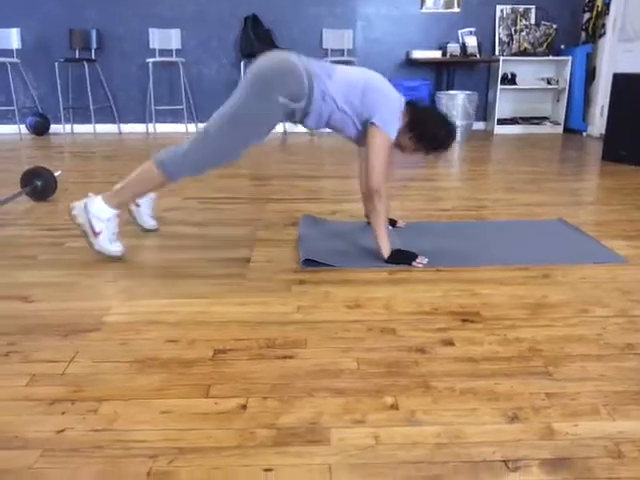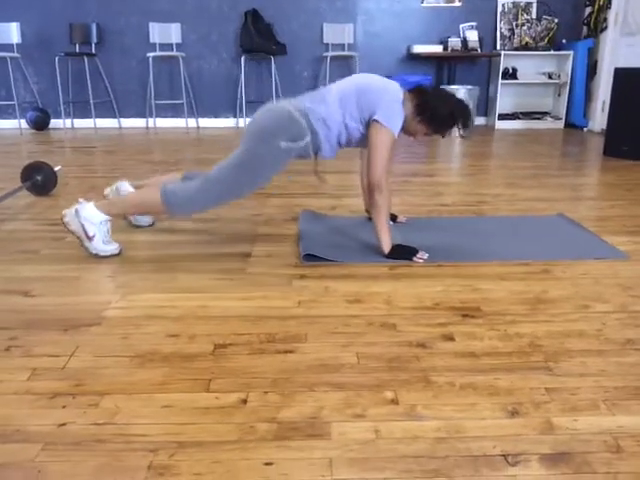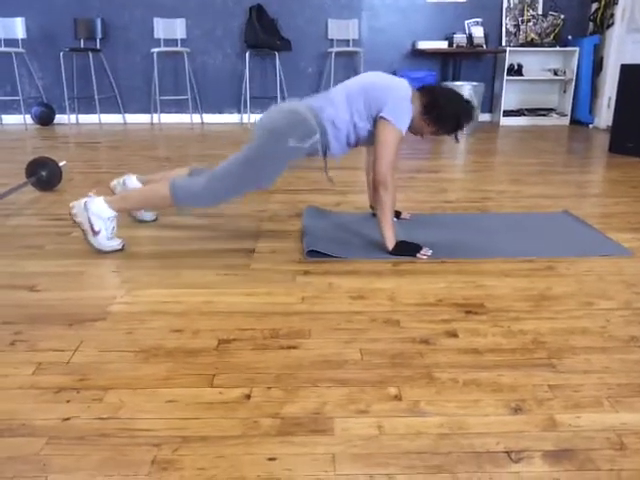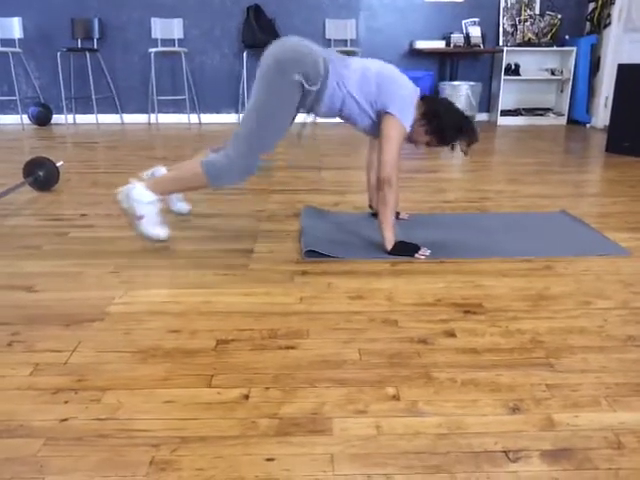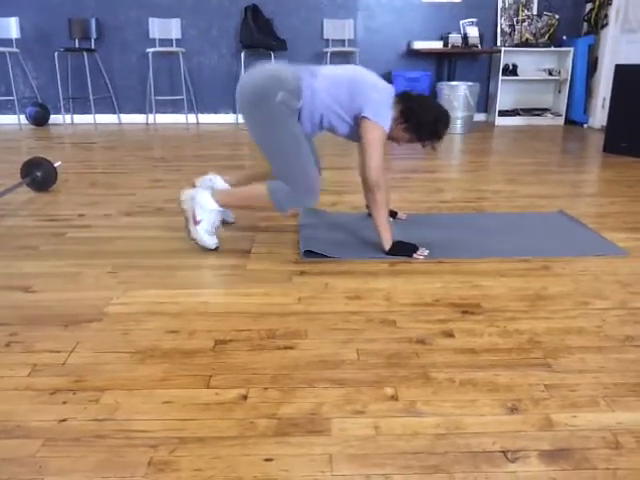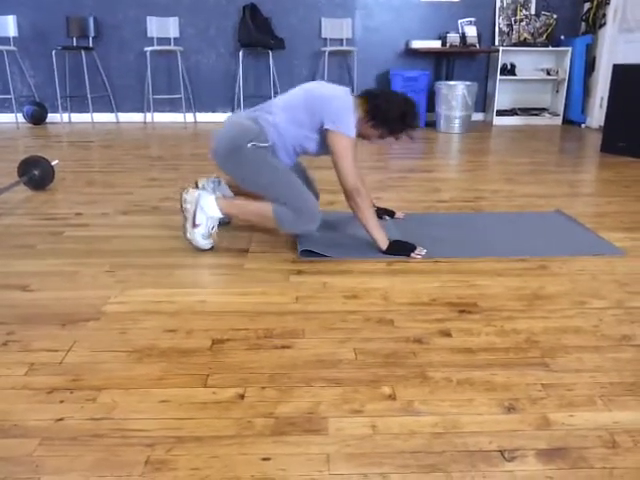
dt=0.2s
person 1, frame 1
left shoulder: (381, 109)
right shoulder: (389, 115)
left elbow: (370, 181)
right elbow: (375, 187)
left wrist: (377, 216)
right wrist: (388, 250)
left hip: (282, 76)
right hip: (281, 82)
left knee: (216, 150)
right knee: (203, 153)
left ankle: (140, 193)
right ankle: (102, 208)
person 1, frame 2
left shoulder: (387, 96)
right shoulder: (392, 108)
left elbow: (368, 170)
right elbow: (378, 182)
left wrist: (377, 213)
right wrist: (389, 246)
left hip: (286, 120)
right hip: (285, 131)
left knee: (212, 183)
right knee: (204, 194)
left ankle: (128, 190)
right ankle: (93, 212)
person 1, frame 3
left shoulder: (394, 92)
right shoulder: (401, 106)
left elbow: (373, 162)
right elbow: (383, 179)
left wrist: (379, 209)
right wrist: (392, 243)
left hip: (291, 123)
right hip: (295, 131)
left knee: (219, 177)
right knee: (211, 189)
left ankle: (137, 184)
right ankle: (99, 207)
person 1, frame 4
left shoulder: (392, 102)
right shoulder: (404, 108)
left elbow: (375, 159)
right elbow: (387, 177)
left wrist: (378, 206)
right wrist: (390, 242)
left hip: (296, 65)
right hip: (295, 68)
left knee: (247, 149)
right knee: (242, 163)
left ankle: (165, 175)
right ankle: (144, 192)
person 1, frame 5
left shoulder: (384, 102)
right shoulder: (379, 109)
left elbow: (368, 168)
right elbow: (374, 180)
left wrist: (379, 209)
right wrist: (389, 244)
left hip: (275, 86)
right hip: (268, 93)
left knee: (306, 175)
right knee: (303, 192)
left ankle: (217, 185)
right ankle: (208, 201)
person 1, frame 6
left shoulder: (347, 104)
right shoulder: (342, 114)
right elbow: (353, 187)
left wrist: (370, 208)
right wrist: (385, 244)
left hip: (249, 135)
right hip: (241, 142)
left knee: (305, 195)
right knee: (306, 218)
left ankle: (217, 189)
right ankle: (212, 206)
